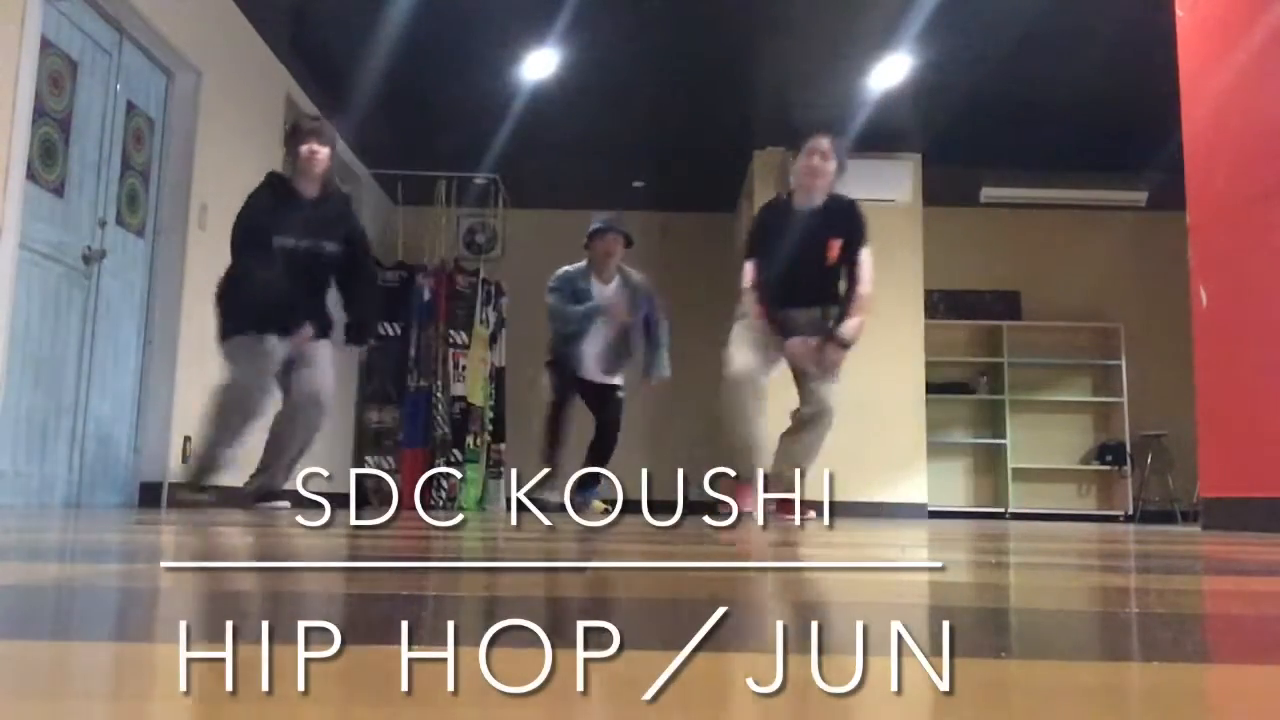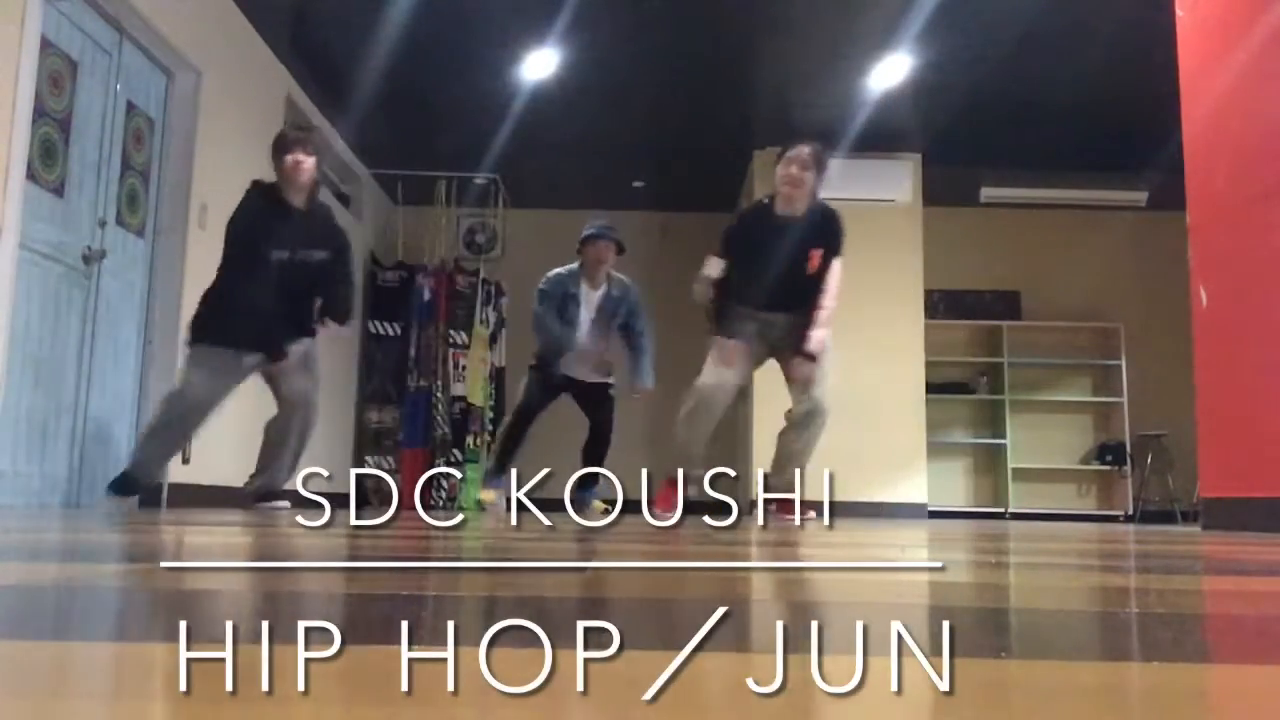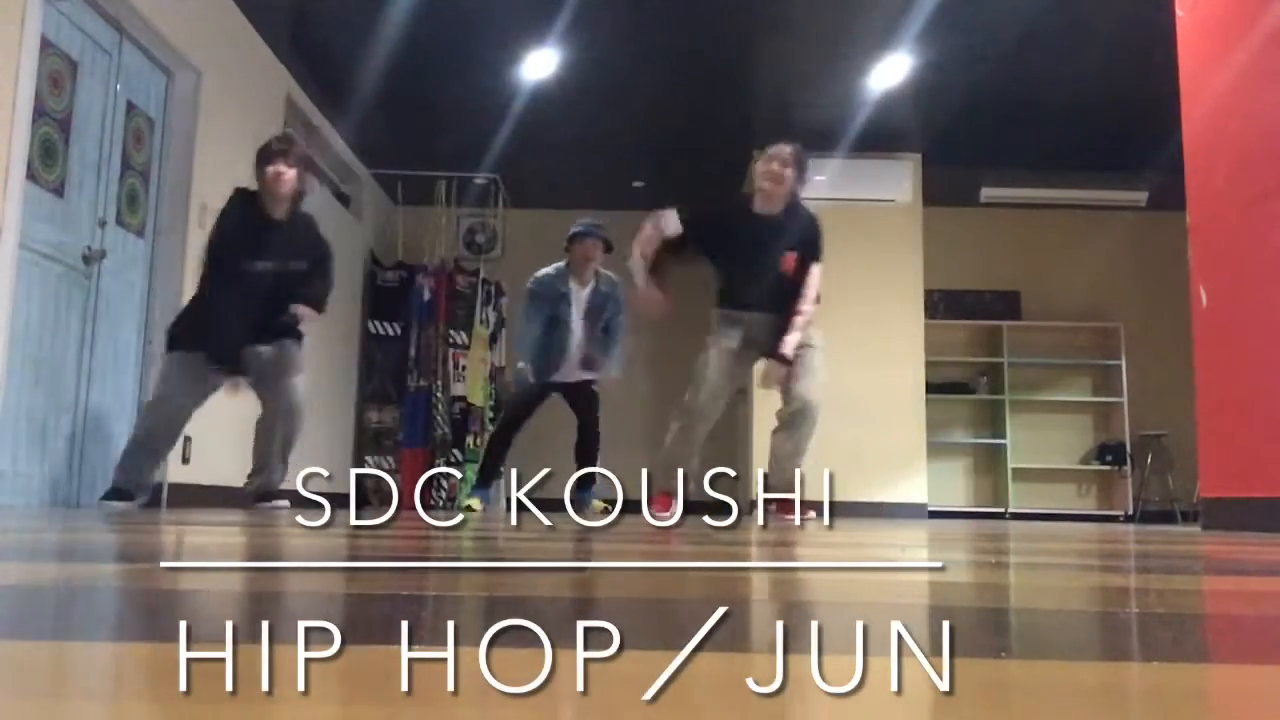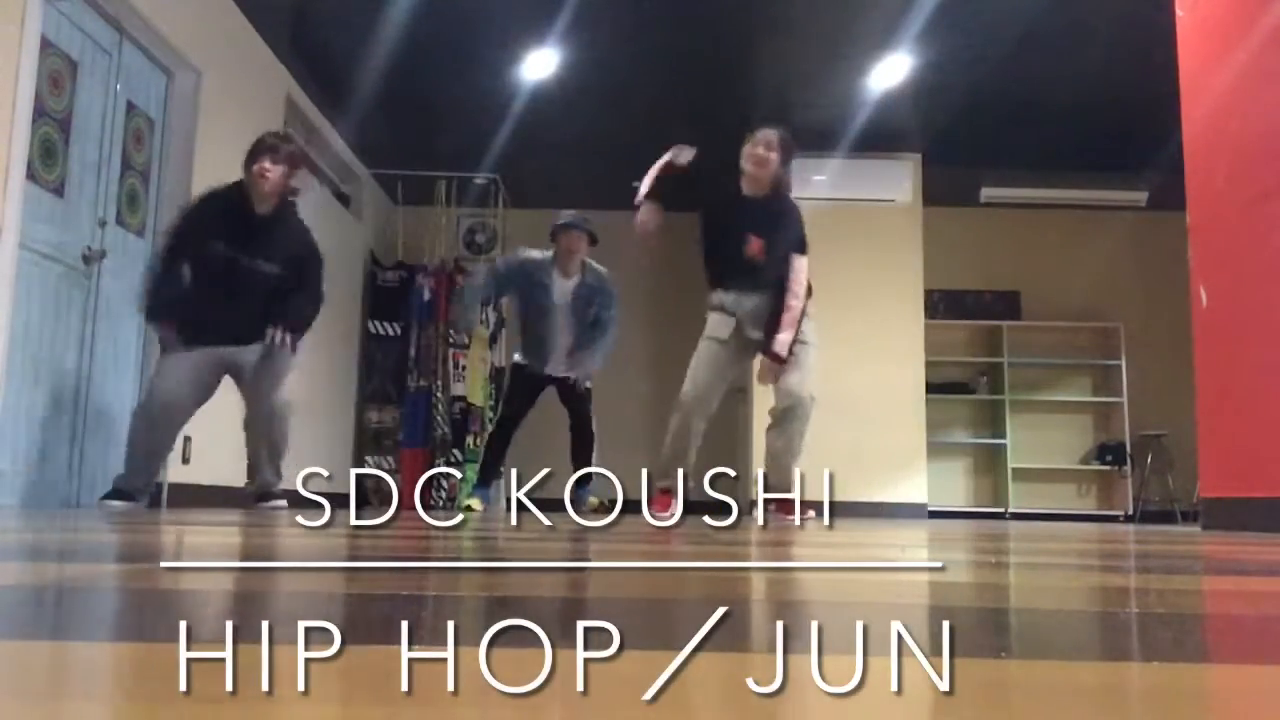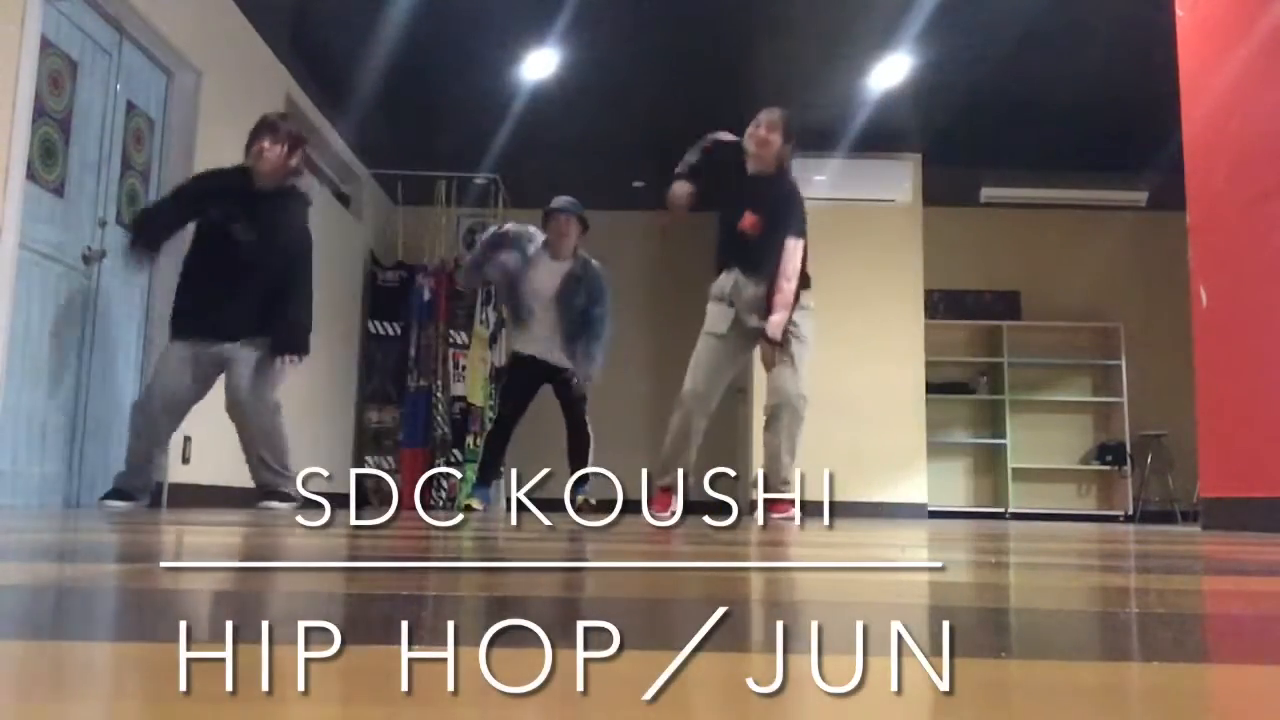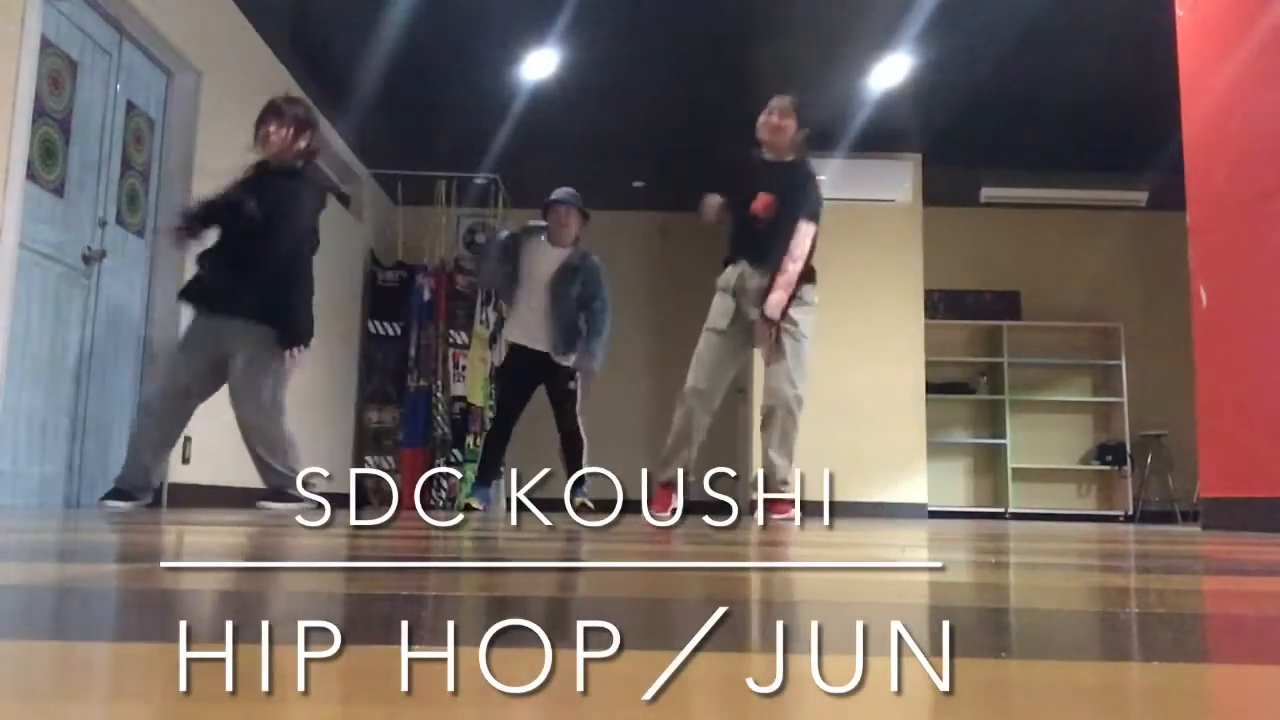
dt=0.1s
person 1, frame 1
left shoulder: (846, 214)
right shoulder: (772, 215)
left elbow: (862, 281)
right elbow: (753, 285)
left wrist: (843, 337)
right wrist: (785, 336)
left hip: (817, 320)
right hip: (767, 317)
left knee: (819, 406)
right knee: (741, 372)
left ankle: (779, 490)
right ankle: (747, 479)
person 1, frame 2
left shoulder: (826, 222)
right shoulder: (751, 220)
left elbow: (829, 291)
right elbow: (713, 280)
left wrist: (810, 350)
right wrist: (724, 334)
left hip: (803, 324)
right hip: (748, 321)
left knee: (814, 404)
right knee: (708, 391)
left ankle: (781, 493)
right ankle: (674, 486)
person 1, frame 3
left shoulder: (804, 226)
right shoulder: (724, 213)
left elbow: (807, 296)
right elbow: (662, 226)
left wrist: (785, 354)
right wrist: (643, 276)
left hip: (787, 327)
right hip: (736, 321)
left knee: (803, 401)
right knee: (699, 403)
left ankle: (779, 494)
right ankle: (666, 489)
person 1, frame 4
left shoulder: (784, 214)
right shoulder: (716, 183)
left elbow: (797, 285)
right elbow: (673, 160)
left wrist: (780, 348)
right wrist: (647, 204)
left hip: (781, 313)
right hip: (730, 307)
left knee: (796, 397)
right knee: (694, 397)
left ankle: (779, 492)
right ankle: (666, 488)
person 1, frame 5
left shoulder: (786, 194)
right shoulder: (729, 157)
left elbow: (790, 267)
right elbow: (710, 145)
left wrist: (774, 331)
right wrist: (682, 181)
left hip: (783, 302)
right hip: (731, 294)
left knee: (787, 394)
right knee: (695, 393)
left ankle: (777, 492)
right ankle: (666, 486)
person 1, frame 6
left shoulder: (802, 180)
right shoulder: (754, 166)
left elbow: (798, 252)
left wrist: (772, 312)
right wrist: (718, 199)
left hip: (786, 294)
right hip: (735, 283)
left knee: (782, 392)
right knee: (699, 387)
left ankle: (776, 492)
right ankle: (669, 482)
person 2, frame 1
left shoulder: (340, 211)
right shoulder: (265, 203)
left elbow: (358, 273)
right elbow: (250, 268)
left wrist: (359, 329)
right wrist: (292, 322)
left hip: (307, 326)
right hip: (253, 321)
left knee: (314, 397)
right knee: (248, 388)
left ankle: (267, 484)
right ankle: (202, 472)
person 2, frame 2
left shoulder: (325, 222)
right shoulder: (255, 211)
left elbow: (340, 272)
right elbow: (246, 283)
left wrist: (337, 307)
right wrist: (269, 349)
left hip: (291, 334)
right hip: (231, 330)
left knee: (302, 399)
right knee: (192, 398)
left ankle: (268, 483)
right ankle: (139, 474)
person 2, frame 3
left shoulder: (306, 232)
right shoulder: (235, 221)
left elbow: (319, 277)
right elbow: (221, 294)
left wrist: (309, 303)
right wrist: (228, 359)
left hip: (271, 338)
right hip: (208, 337)
left knee: (286, 402)
right knee: (168, 407)
left ankle: (266, 484)
right ankle: (129, 484)
person 2, frame 4
left shoulder: (294, 235)
right shoulder: (217, 207)
left elbow: (309, 291)
right elbow: (173, 260)
left wrist: (291, 325)
right wrist: (164, 319)
left hip: (258, 340)
right hip: (198, 335)
left knee: (269, 405)
right knee: (160, 404)
left ankle: (267, 486)
right ankle: (133, 486)
person 2, frame 5
left shoulder: (291, 218)
right shoulder: (223, 184)
left elbow: (296, 285)
right elbow: (173, 208)
left wrist: (291, 341)
right wrist: (145, 234)
left hip: (255, 335)
right hip: (199, 327)
left knee: (251, 404)
right knee: (158, 400)
left ankle: (279, 486)
right ankle: (133, 484)
person 2, frame 6
left shoulder: (302, 194)
right shoulder: (262, 176)
left elbow: (294, 264)
left wrist: (293, 331)
right wrist: (193, 220)
left hip: (263, 321)
right hip: (217, 311)
left knee: (255, 401)
right knee: (171, 394)
left ankle: (286, 487)
right ankle: (136, 484)
person 3, frame 1
left shoulder: (636, 285)
right shoulder: (566, 278)
left elbow: (656, 324)
right elbow: (560, 317)
left wrist: (658, 364)
right wrist: (600, 310)
left hip: (605, 371)
right hip: (566, 365)
left knee: (610, 428)
right knee: (559, 407)
left ankle: (586, 491)
right ankle: (550, 478)
person 3, frame 2
left shoulder: (625, 292)
right shoulder: (557, 282)
left elbow: (639, 334)
right elbow: (544, 324)
left wrist: (643, 375)
right wrist: (579, 348)
left hip: (594, 374)
right hip: (553, 367)
left knee: (603, 426)
right knee: (523, 414)
left ankle: (585, 493)
right ankle: (495, 480)
person 3, frame 3
left shoulder: (610, 287)
right shoulder: (545, 282)
left elbow: (615, 331)
right elbow: (529, 326)
left wrist: (606, 364)
right wrist: (524, 370)
left hip: (581, 372)
right hip: (539, 369)
left knee: (590, 424)
right knee: (509, 423)
left ankle: (586, 493)
right ankle: (481, 490)
person 3, frame 4
left shoulder: (599, 281)
right shoulder: (530, 266)
left elbow: (606, 326)
right elbow: (492, 282)
left wrist: (589, 360)
right wrist: (469, 309)
left hip: (573, 367)
right hip: (532, 363)
left knee: (583, 423)
right knee: (506, 421)
left ankle: (583, 492)
right ankle: (482, 489)
person 3, frame 5
left shoulder: (590, 272)
right shoulder: (524, 244)
left elbow: (599, 323)
right elbow: (497, 238)
left wrist: (589, 367)
right wrist: (473, 268)
left hip: (568, 360)
right hip: (525, 353)
left knee: (578, 421)
right knee: (505, 419)
left ankle: (580, 490)
right ankle: (481, 489)
person 3, frame 6
left shoulder: (586, 265)
right shoulder: (530, 239)
left elbow: (598, 316)
right elbow: (499, 252)
left wrist: (591, 360)
left hip: (561, 355)
right hip: (521, 348)
left knee: (569, 422)
right knee: (502, 419)
left ankle: (578, 490)
right ankle: (481, 488)
